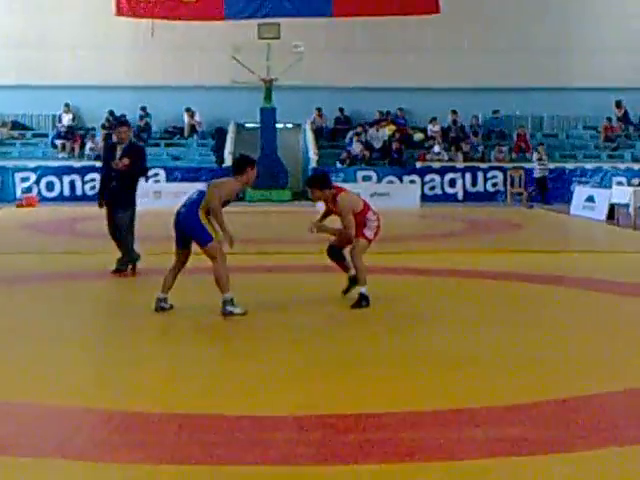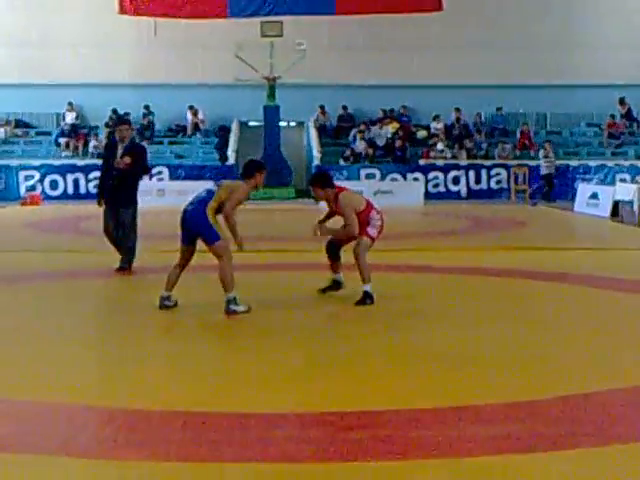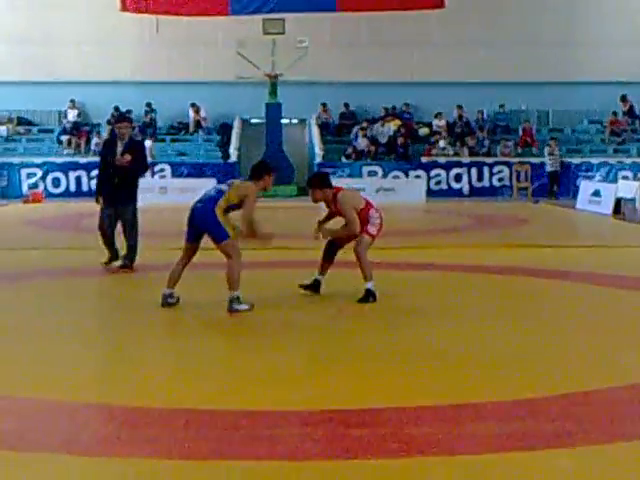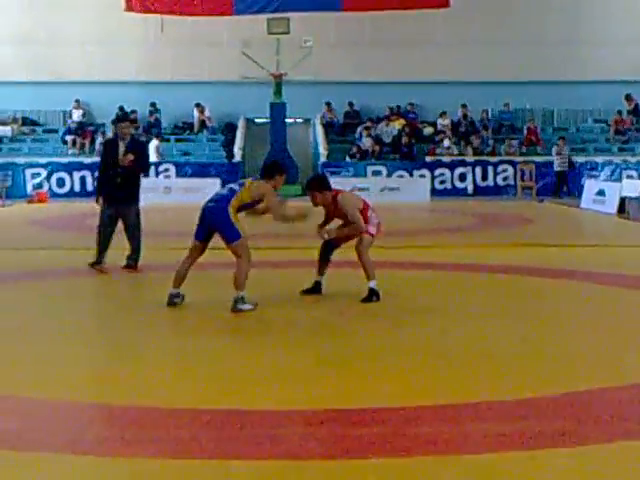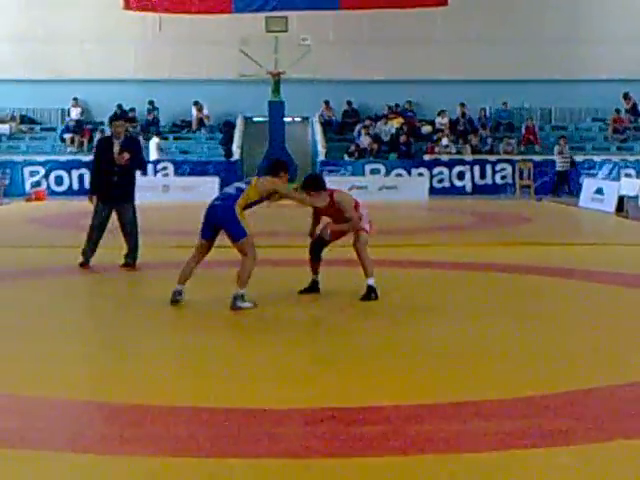
dt=0.1s
person 1, frame 1
left shoulder: (137, 150)
right shoulder: (109, 148)
left elbow: (142, 171)
right elbow: (104, 172)
left wrist: (124, 168)
right wrist: (101, 195)
left hip: (126, 198)
right hip: (112, 197)
left knee: (125, 233)
right knee: (114, 232)
left ankle: (123, 265)
right ankle: (132, 257)
person 1, frame 2
left shoulder: (138, 148)
right shoulder: (109, 147)
left elbow: (144, 170)
right elbow: (104, 170)
left wrist: (127, 167)
right wrist: (101, 194)
left hip: (128, 196)
right hip: (111, 196)
left knee: (128, 231)
right knee: (109, 230)
left ankle: (126, 263)
right ankle: (127, 255)
person 1, frame 3
left shoulder: (138, 145)
right shoulder: (108, 144)
left elbow: (144, 168)
right elbow: (102, 168)
left wrist: (127, 164)
right wrist: (99, 191)
left hip: (127, 194)
right hip: (110, 194)
left knee: (130, 229)
right knee: (104, 227)
left ankle: (129, 261)
right ankle: (113, 254)
person 1, frame 4
left shoulder: (139, 145)
right shoulder: (108, 144)
left elbow: (145, 167)
right elbow: (103, 168)
left wrist: (131, 164)
right wrist: (99, 192)
left hip: (130, 194)
right hip: (110, 193)
left knee: (133, 229)
right knee: (104, 227)
left ankle: (132, 261)
right ankle: (99, 259)
person 1, frame 5
left shoulder: (134, 143)
right shoulder: (102, 143)
left elbow: (141, 165)
right elbow: (96, 167)
left wrist: (127, 162)
right wrist: (93, 190)
left hip: (125, 192)
right hip: (105, 192)
left knee: (130, 227)
right knee: (96, 226)
left ankle: (131, 260)
right ankle: (86, 258)
person 2, frame 1
left shoulder: (225, 183)
right shoulder: (233, 184)
right elbow: (213, 203)
left wrist: (216, 237)
right wrist: (225, 231)
left hip: (182, 216)
right hip: (194, 217)
left knee: (180, 262)
right knee: (219, 258)
left ankle: (162, 300)
right ankle: (227, 304)
person 2, frame 2
left shoulder: (231, 184)
right shoulder: (243, 188)
right elbow: (227, 210)
right wrist: (236, 236)
left hip: (188, 213)
right hip: (201, 215)
left knee: (184, 260)
right knee: (225, 257)
left ankle: (166, 298)
right ankle: (231, 302)
person 2, frame 3
left shoulder: (239, 185)
right shoulder: (253, 189)
right elbow: (246, 217)
left wrist: (238, 231)
right wrist: (259, 235)
left hip: (197, 211)
right hip: (210, 214)
left knee: (186, 257)
right knee: (234, 256)
left ankle: (168, 296)
right ankle: (234, 301)
person 2, frame 4
left shoulder: (250, 183)
right shoulder: (266, 188)
left elbow: (252, 210)
right elbow: (278, 215)
left wrist: (269, 208)
right wrist: (298, 215)
left hip: (208, 210)
right hip: (223, 213)
left knee: (192, 255)
right knee: (244, 256)
left ankle: (174, 295)
right ankle: (238, 301)
person 2, frame 5
left shoulder: (257, 182)
right shoulder: (273, 183)
left elbow: (271, 198)
right elbow: (297, 197)
right wrist: (314, 202)
left hip: (213, 208)
right hip: (229, 211)
left knee: (198, 254)
right knee: (249, 254)
left ankle: (177, 292)
right ankle: (238, 298)
person 3, frame 1
left shoulder: (342, 201)
right shoulder: (329, 195)
left elbow: (349, 233)
right elbow: (330, 208)
left wrist: (325, 229)
right wrist: (320, 220)
left hip: (369, 223)
right hip: (355, 222)
left knee: (355, 253)
right knee: (332, 250)
left ankle: (364, 295)
right ankle: (353, 277)
person 3, frame 2
left shoulder: (343, 201)
right shoulder: (330, 195)
left elbow: (353, 231)
right elbow: (334, 209)
left wrist: (328, 231)
right wrist: (323, 221)
left hip: (372, 221)
right hip: (359, 220)
left knee: (358, 251)
right knee: (331, 245)
left ankle: (368, 293)
right ankle: (337, 281)
person 3, frame 3
left shoulder: (343, 200)
right shoulder: (328, 196)
left elbow: (355, 229)
right elbow: (334, 211)
left wrist: (329, 232)
right wrist: (322, 222)
left hip: (371, 219)
right hip: (356, 219)
left knee: (359, 250)
right knee: (331, 246)
left ankle: (370, 291)
right ankle: (317, 283)
person 3, frame 4
left shoulder: (343, 201)
right shoulder: (325, 200)
left elbow: (360, 227)
right elbow: (329, 214)
left wrist: (335, 233)
right wrist: (322, 226)
left hip: (368, 220)
right hip: (350, 222)
left knee: (361, 249)
right knee: (326, 247)
left ankle: (373, 290)
right ankle: (317, 285)
person 3, frame 5
left shoulder: (339, 199)
right shoulder: (317, 201)
left elbow: (356, 224)
right elbow: (317, 213)
left wrist: (333, 227)
right wrist: (313, 228)
left hip: (358, 219)
right hip: (340, 220)
left knee: (359, 246)
right knee: (315, 245)
left ankle: (371, 288)
right ankle: (314, 284)
